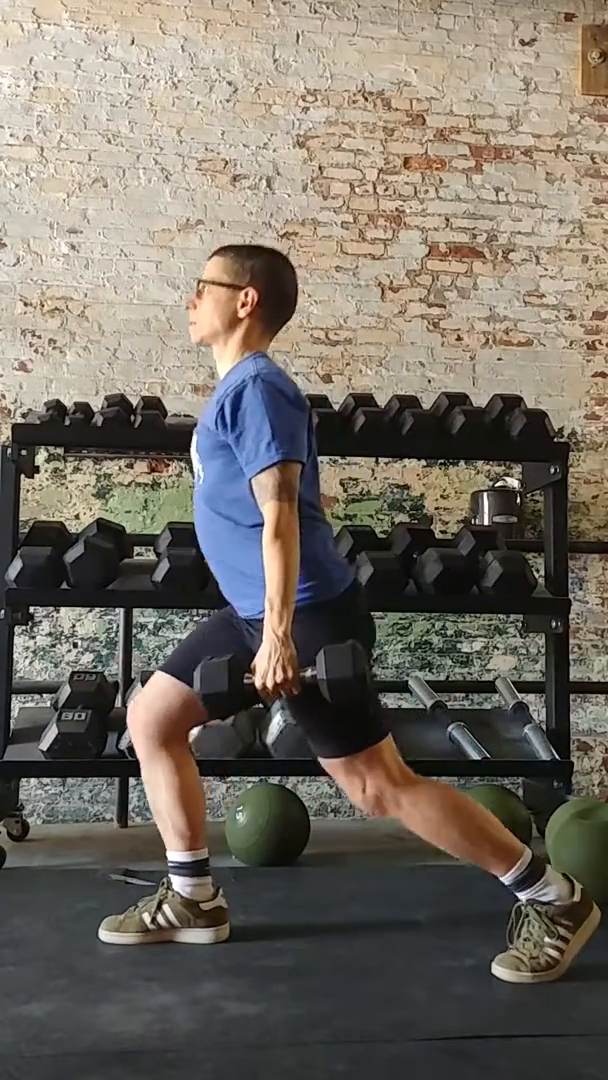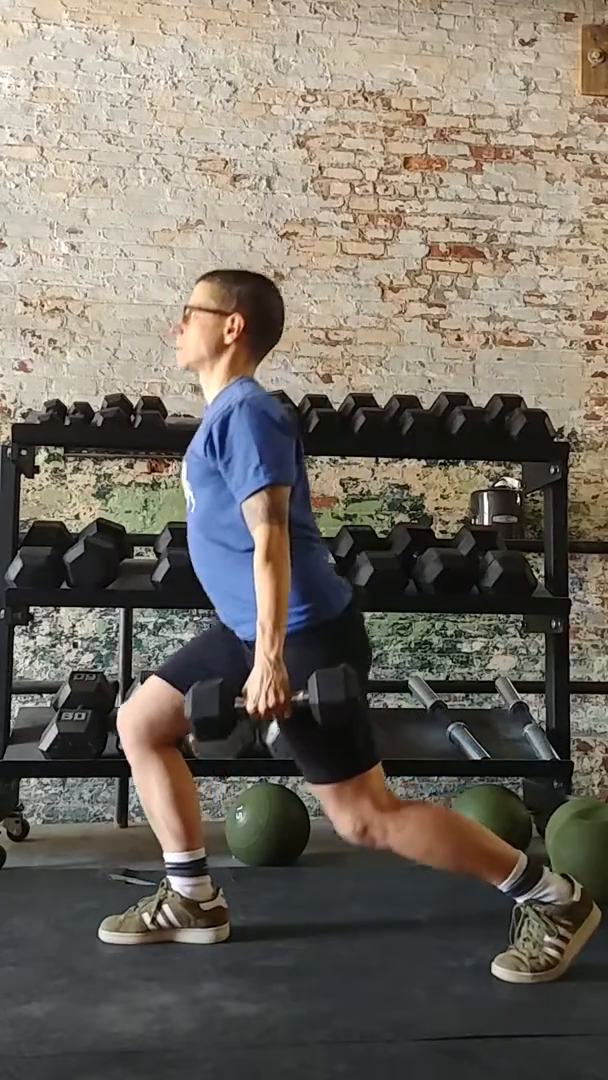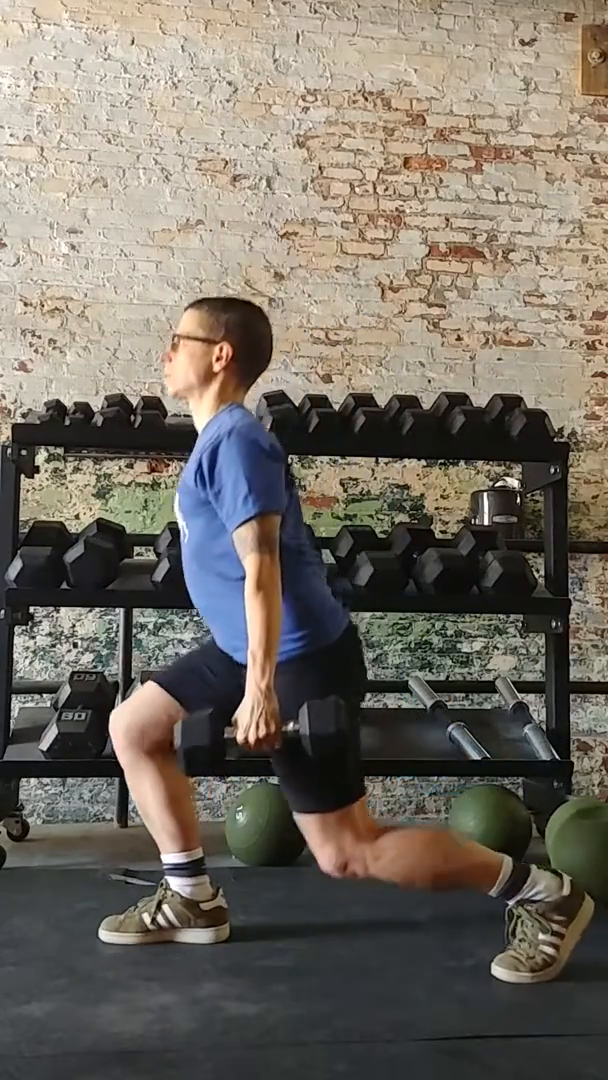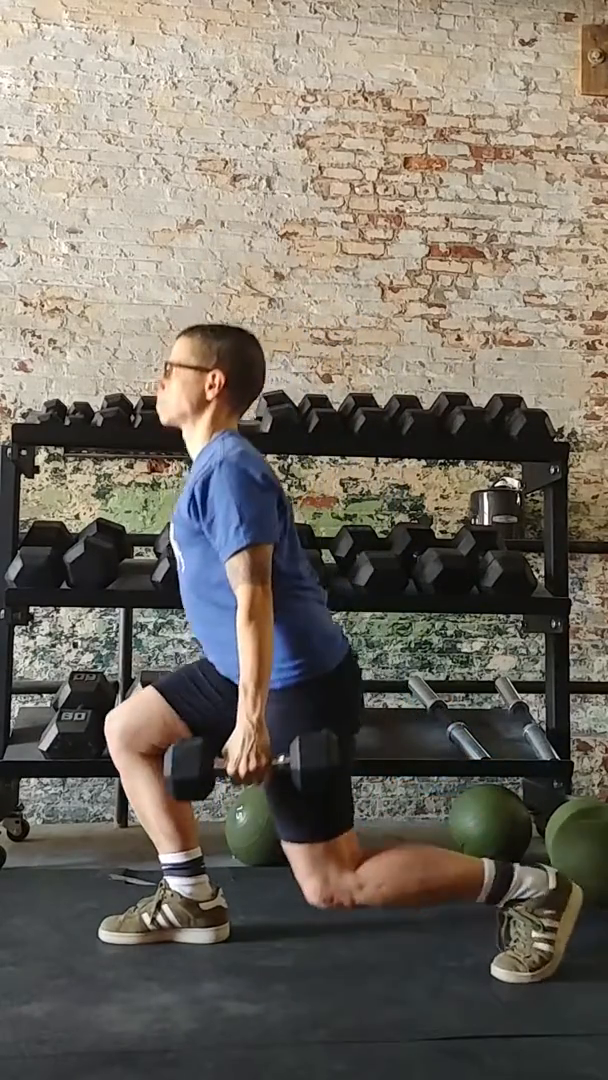
dt=0.1s
person 1, frame 1
left shoulder: (255, 387)
right shoulder: (237, 388)
left elbow: (280, 517)
left wrist: (279, 635)
left hip: (307, 614)
right hip: (252, 610)
left knee: (379, 786)
right knee: (150, 719)
left ankle: (554, 899)
right ankle: (192, 898)
person 1, frame 2
left shoulder: (244, 413)
right shoulder: (226, 413)
left elbow: (272, 541)
left wrist: (269, 660)
left hip: (305, 634)
right hip: (252, 628)
left knee: (364, 814)
right knee: (140, 724)
left ankle: (553, 897)
right ankle: (192, 898)
person 1, frame 3
left shoulder: (233, 440)
right shoulder: (219, 438)
left elbow: (262, 570)
left wrist: (260, 690)
left hip: (301, 659)
right hip: (250, 649)
left knee: (347, 850)
right knee: (132, 729)
left ankle: (544, 895)
right ankle: (191, 898)
person 1, frame 4
left shoulder: (226, 469)
right shoulder: (213, 466)
left elbow: (254, 599)
left wrist: (250, 720)
right wrist: (244, 698)
left hip: (298, 683)
right hip: (250, 671)
left knee: (332, 883)
right knee: (127, 732)
left ankle: (531, 891)
right ankle: (191, 899)
